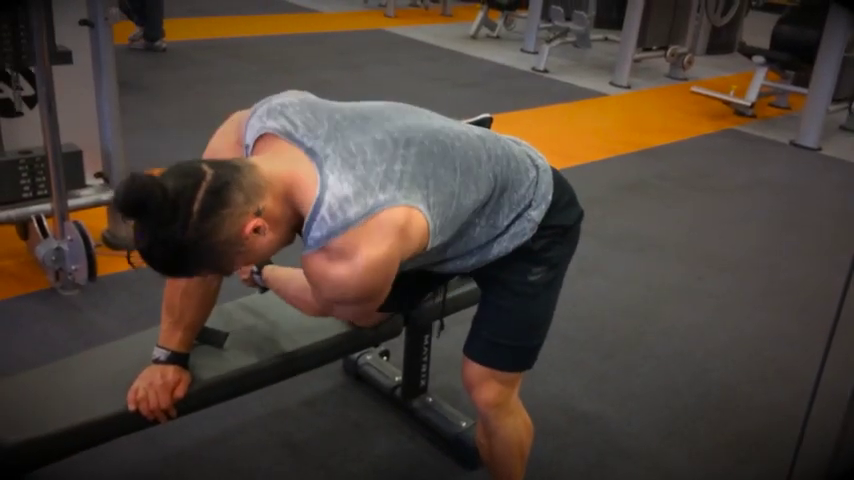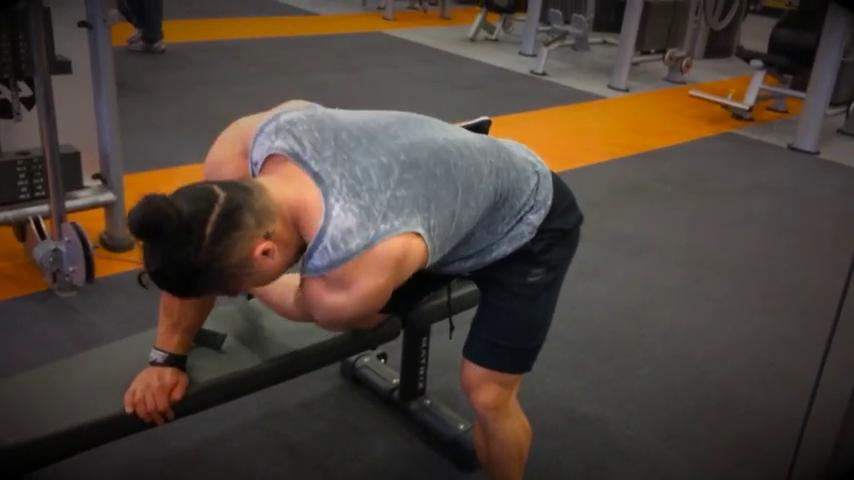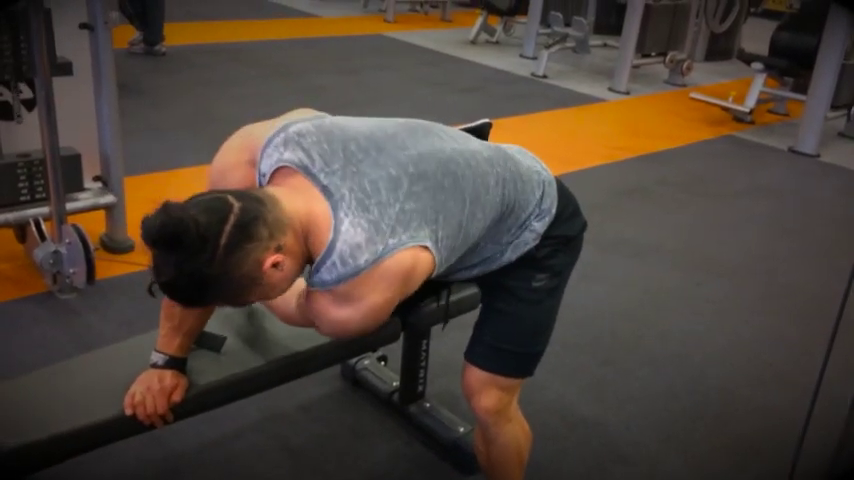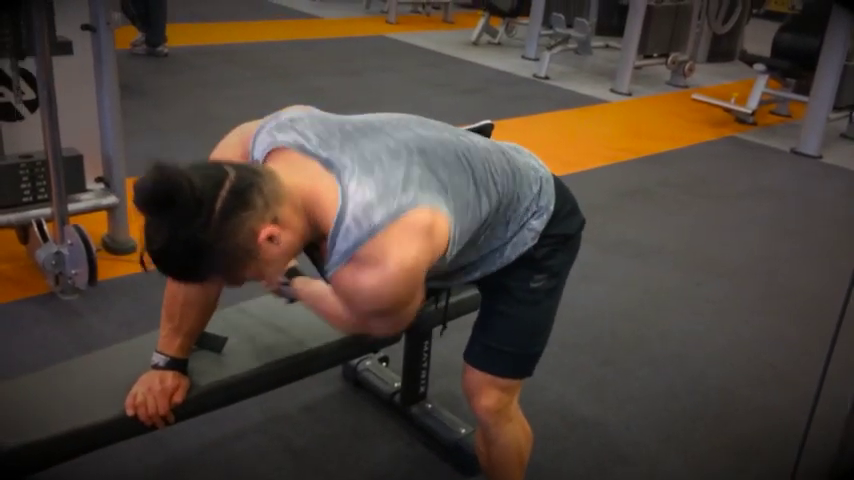
dt=0.2s
person 1, frame 1
left shoulder: (353, 253)
right shoulder: (243, 135)
left elbow: (329, 304)
right elbow: (200, 245)
left wrist: (259, 272)
right wrist: (170, 355)
left hip: (529, 218)
right hip: (451, 192)
left knee: (489, 393)
right knee: (365, 315)
person 1, frame 2
left shoulder: (350, 282)
right shoulder: (242, 146)
left elbow: (305, 305)
right elbow: (197, 252)
left wrist: (249, 285)
right wrist: (167, 357)
left hip: (529, 221)
right hip: (454, 192)
left knee: (486, 395)
person 1, frame 3
left shoulder: (359, 292)
right shoulder: (246, 156)
left elbow: (308, 310)
right elbow: (198, 261)
left wrist: (259, 296)
right wrist: (167, 360)
left hip: (533, 228)
right hip: (458, 197)
left knee: (488, 400)
person 1, frame 4
left shoulder: (383, 262)
right shoulder: (245, 152)
left elbow: (385, 321)
right elbow: (198, 270)
left wrist: (293, 287)
right wrist: (169, 361)
left hip: (531, 227)
right hip: (461, 200)
left knee: (488, 400)
right knee: (358, 324)
